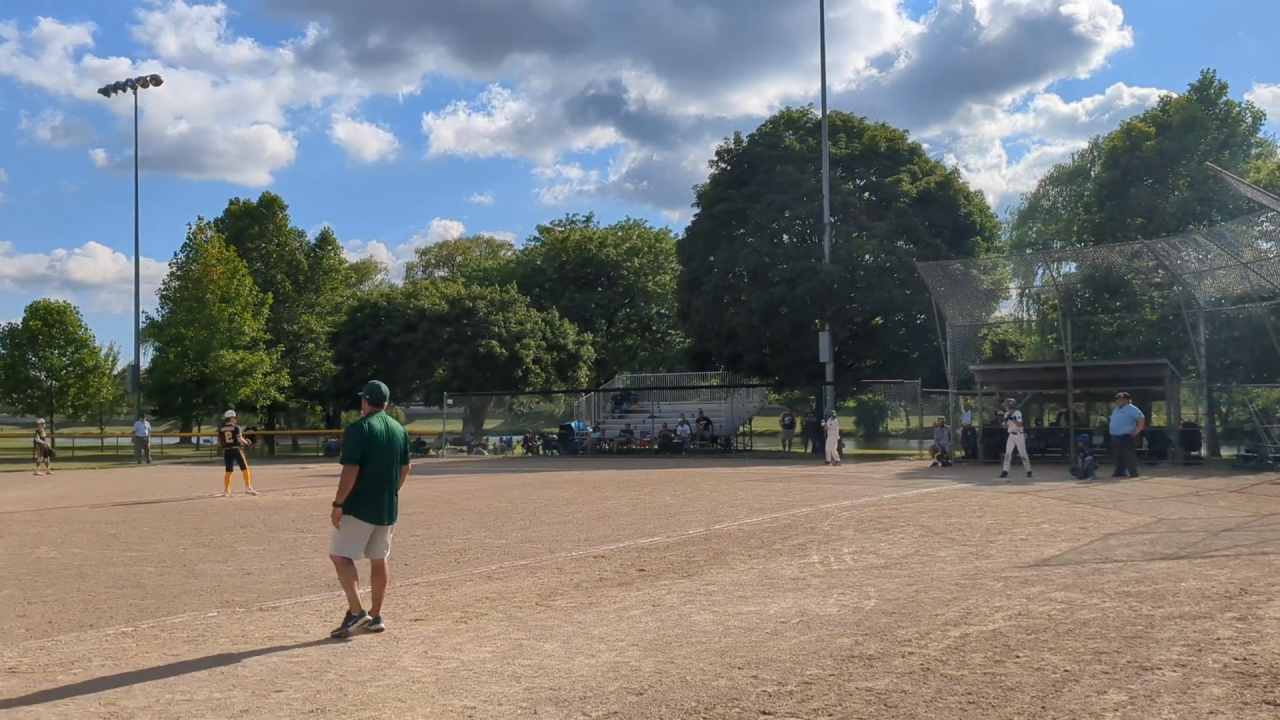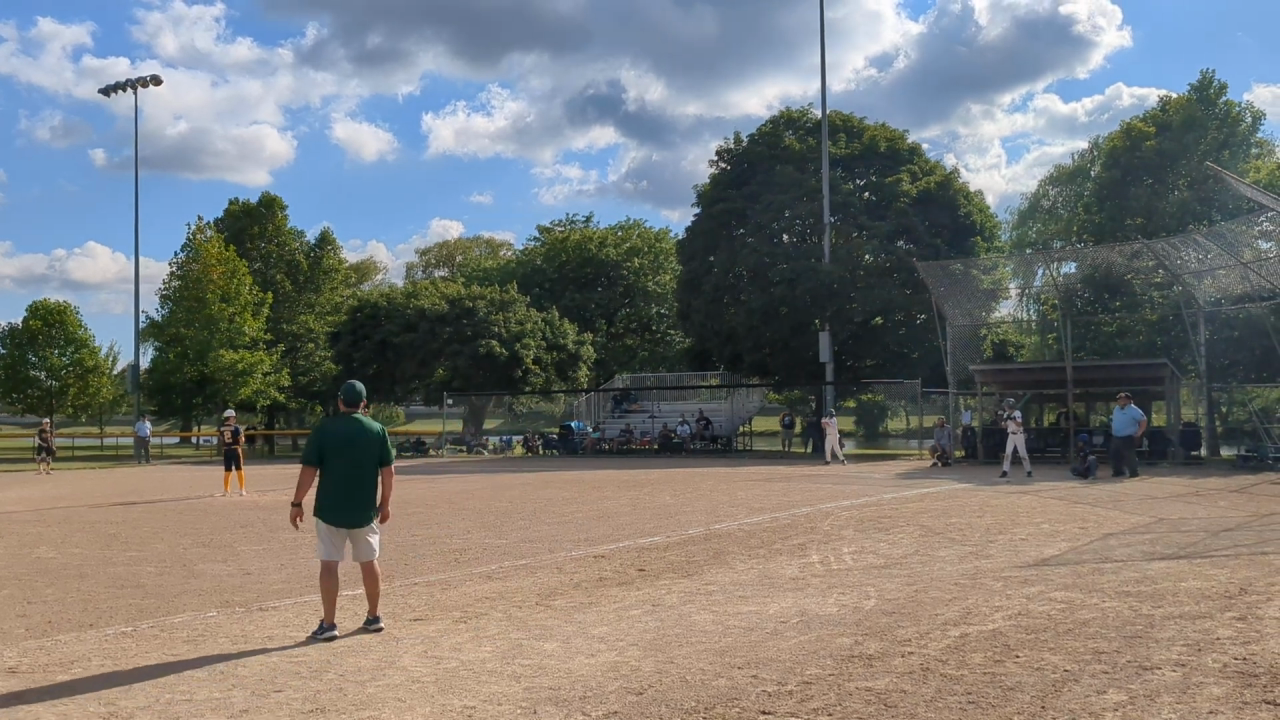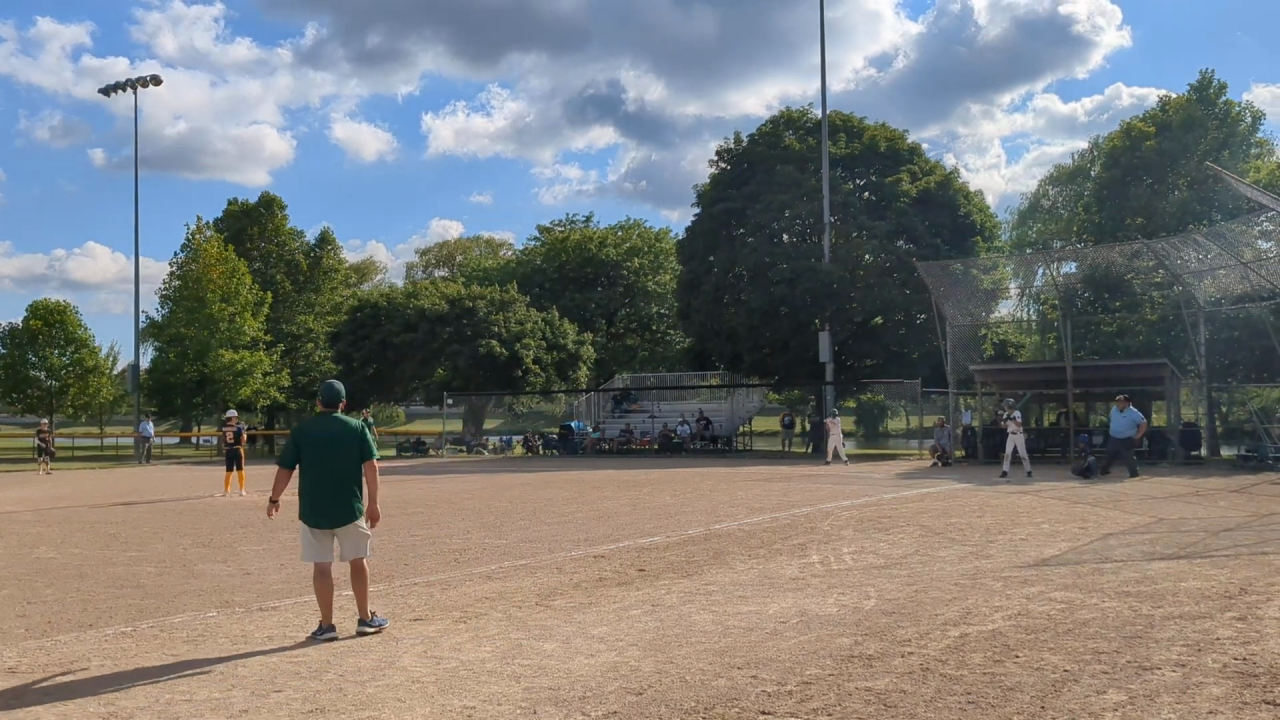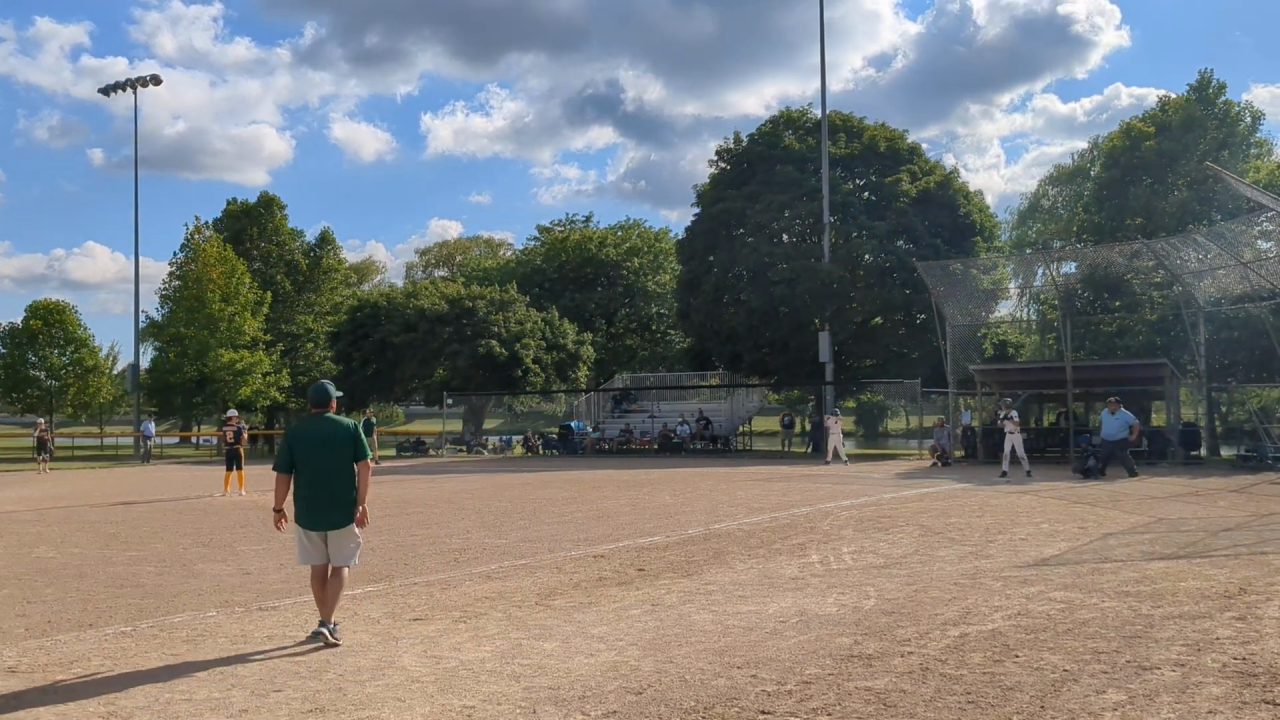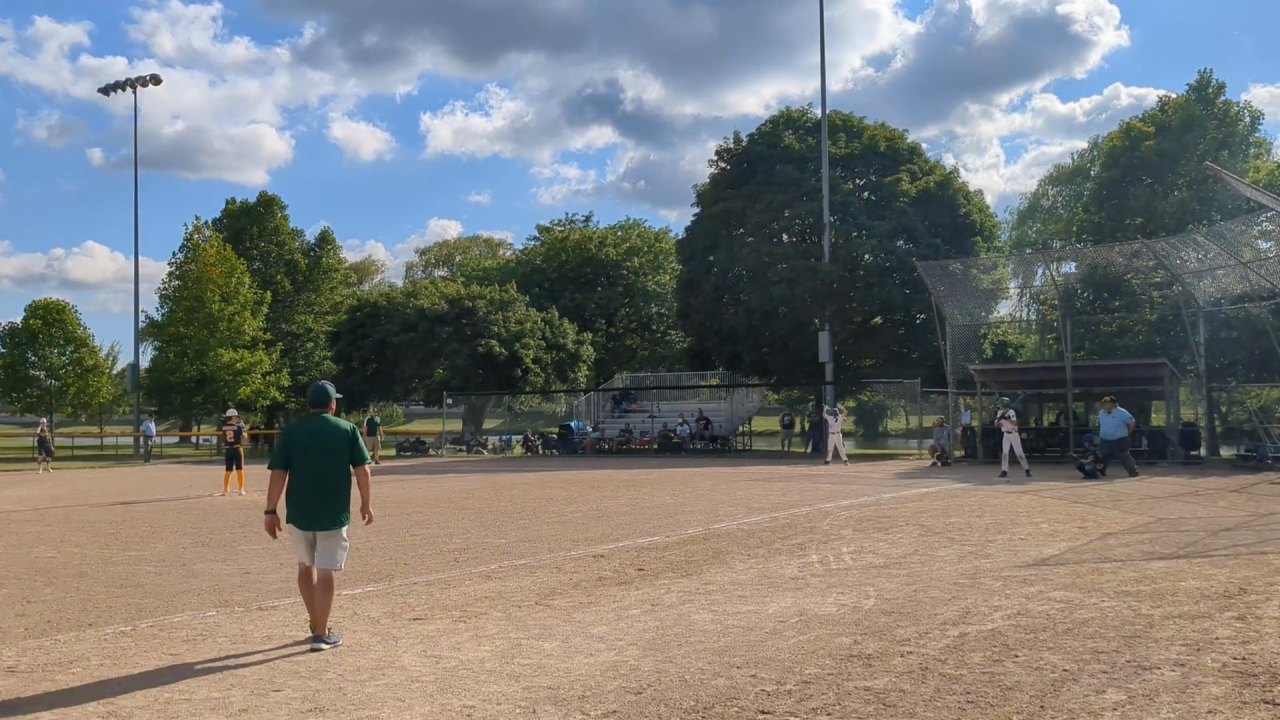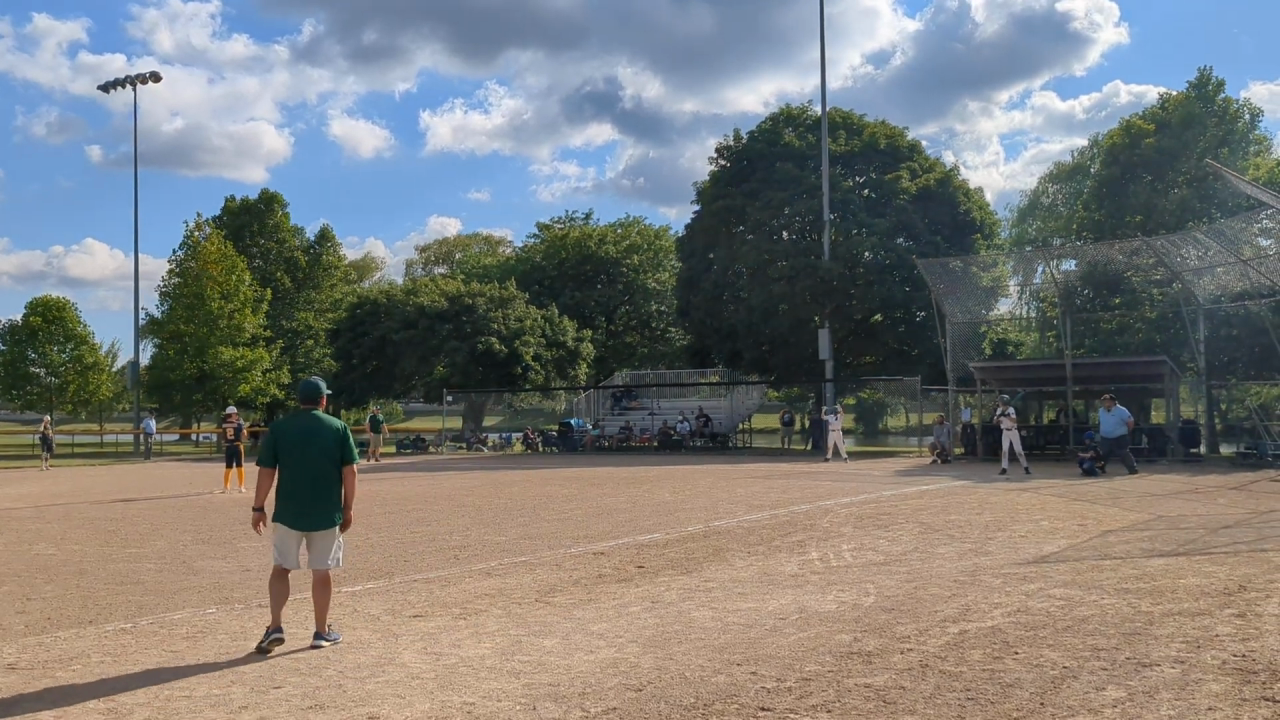
dt=0.3s
person 1, frame 1
left shoulder: (359, 428)
right shoulder: (399, 429)
left elbow: (350, 470)
right elbow: (405, 469)
left wrist: (337, 503)
left hip: (358, 507)
right hip: (387, 508)
left knee: (341, 557)
right knee: (378, 560)
left ankle: (355, 611)
right ankle: (375, 616)
person 1, frame 2
left shoulder: (324, 429)
right shoulder: (377, 429)
left elbow: (309, 470)
right elbow: (388, 470)
left wrist: (296, 503)
right wrist: (384, 503)
left hip: (330, 510)
right hip: (365, 510)
left knee: (329, 564)
right knee: (369, 562)
left ankle: (328, 624)
right ankle: (374, 617)
person 1, frame 3
left shoulder: (300, 431)
right shoulder: (357, 428)
left elbow: (285, 470)
right elbow: (371, 467)
left wrist: (274, 499)
right wrist: (372, 503)
left hip: (313, 510)
right hip: (349, 509)
left knee: (321, 567)
right knee: (357, 559)
left ankle: (327, 625)
right ankle: (366, 617)
person 1, frame 4
left shoulder: (293, 433)
right shoulder: (350, 427)
left elbow: (283, 475)
right elbow: (365, 466)
left wrist: (278, 509)
right wrist: (361, 503)
left hip: (307, 513)
right hip: (343, 511)
left knee: (318, 568)
right knee: (340, 567)
left ankle: (326, 622)
right ankle: (328, 623)
person 1, frame 5
left shoulder: (290, 431)
right shoulder: (348, 429)
left elbow: (278, 474)
right elbow: (362, 470)
left wrist: (271, 511)
right wrist: (366, 504)
left hip: (299, 513)
right hip: (334, 514)
left knee: (306, 568)
right knee: (326, 572)
left ankle: (316, 624)
right ankle: (321, 634)
person 1, frame 6
left shoulder: (279, 428)
right shoulder: (338, 428)
left elbow: (266, 472)
right elbow: (350, 471)
left wrist: (258, 508)
right wrist: (347, 508)
left hip: (287, 513)
right hip: (326, 513)
left knee: (280, 569)
right knee: (322, 572)
left ankle: (275, 627)
right ankle: (321, 632)
